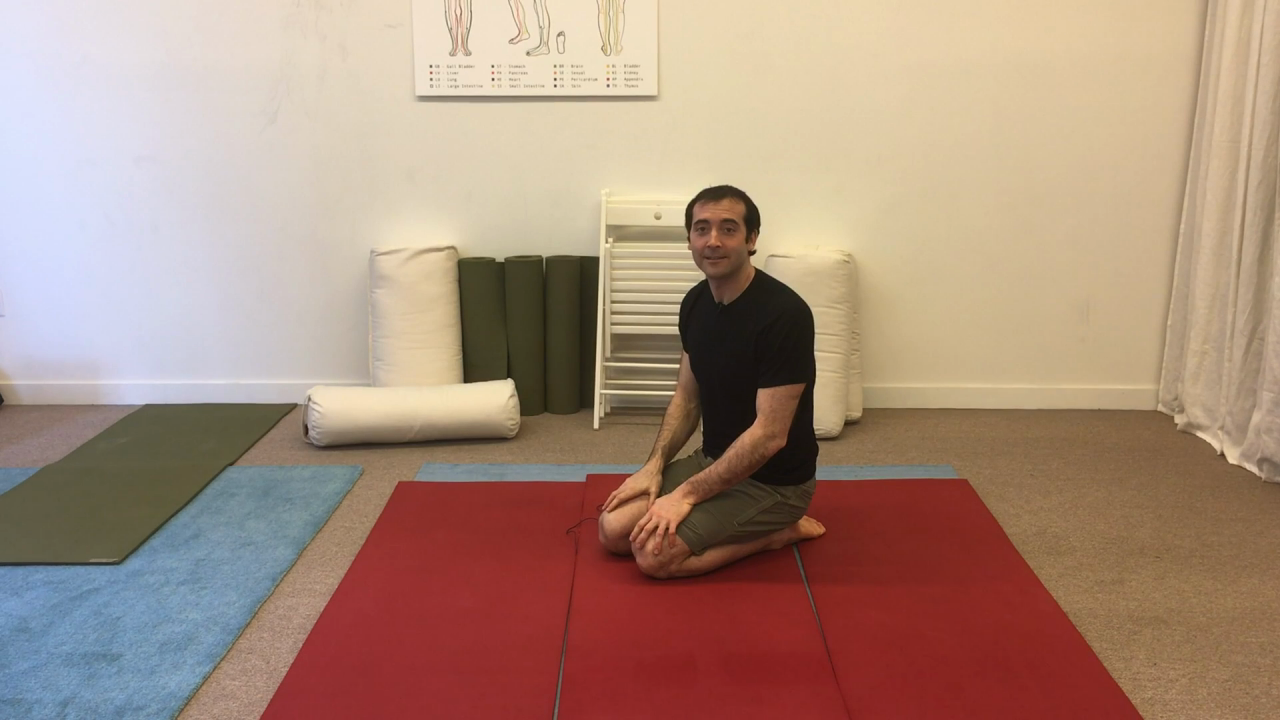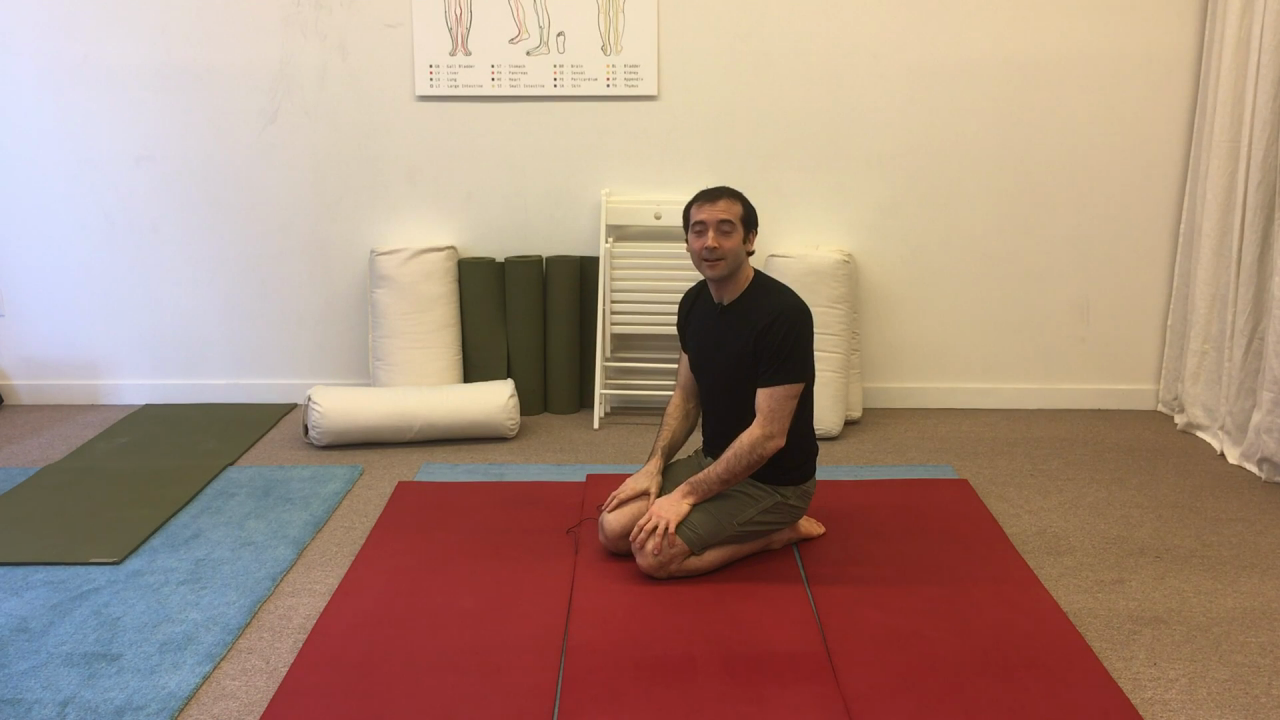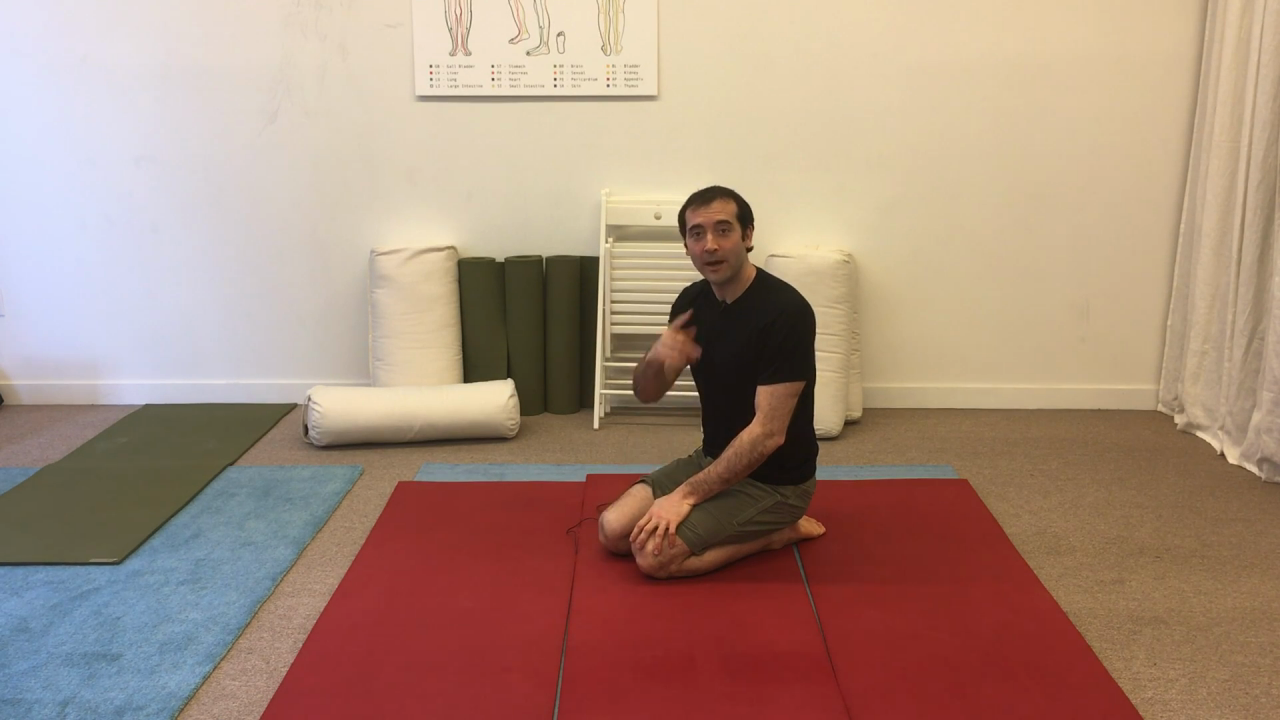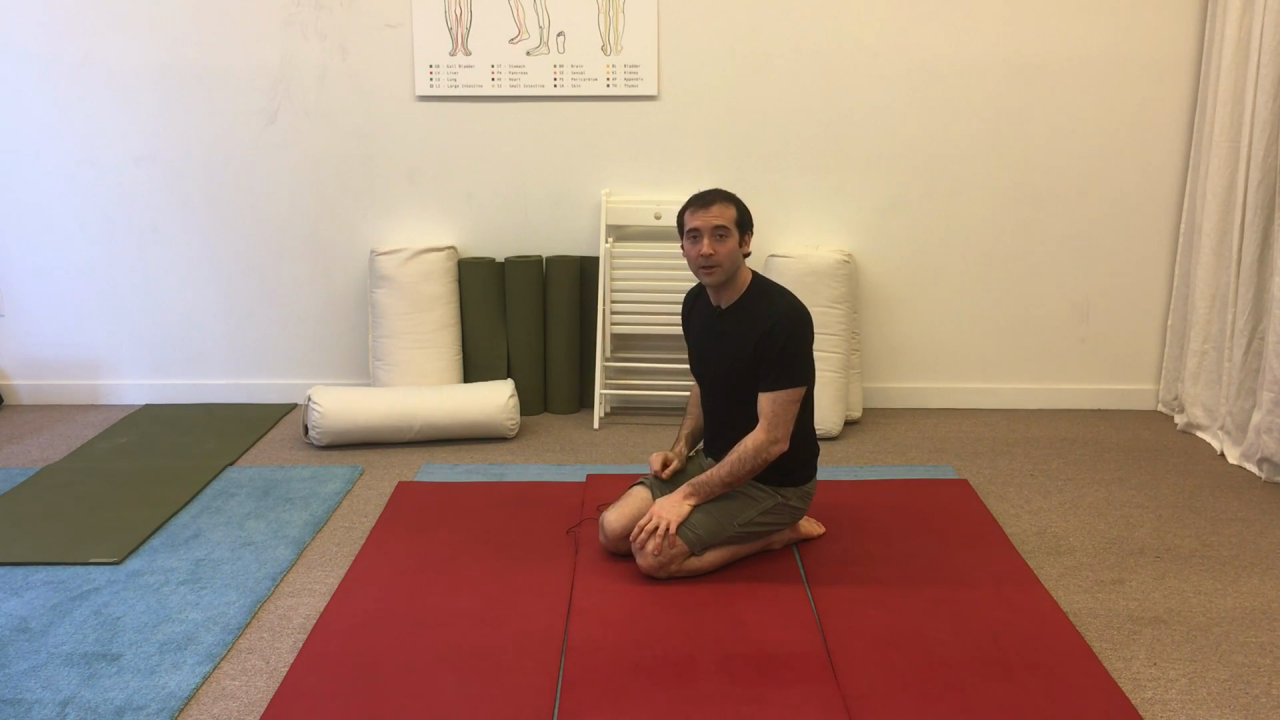
dt=0.7s
person 1, frame 1
left shoulder: (784, 315)
right shoulder: (695, 303)
left elbow: (769, 435)
right elbow: (687, 397)
left wrist: (687, 495)
right wrist: (655, 465)
left hip: (772, 481)
right hip: (713, 459)
left knee: (653, 553)
right knee: (614, 529)
left ankle: (780, 529)
right ankle: (756, 528)
person 1, frame 2
left shoulder: (782, 314)
right shoulder: (694, 303)
left elbow: (768, 436)
right elbow: (686, 397)
left wrist: (687, 496)
right wrist: (655, 465)
left hip: (772, 481)
right hip: (714, 459)
left knee: (653, 554)
right knee: (614, 529)
left ankle: (779, 531)
right ankle: (751, 528)
person 1, frame 3
left shoulder: (785, 312)
right shoulder: (693, 301)
left elbow: (768, 433)
right elbow: (645, 391)
left wrist: (688, 495)
right wrist: (658, 358)
left hip: (772, 480)
right hip: (714, 458)
left knee: (654, 555)
right knee: (614, 531)
left ankle: (779, 530)
right ankle: (756, 527)
person 1, frame 4
left shoulder: (782, 317)
right shoulder: (696, 303)
left elbow: (772, 439)
left wrist: (688, 496)
right wrist: (681, 448)
left hip: (773, 481)
right hip: (715, 459)
left knee: (653, 554)
right knee: (614, 531)
left ankle: (778, 531)
right ankle: (755, 529)
